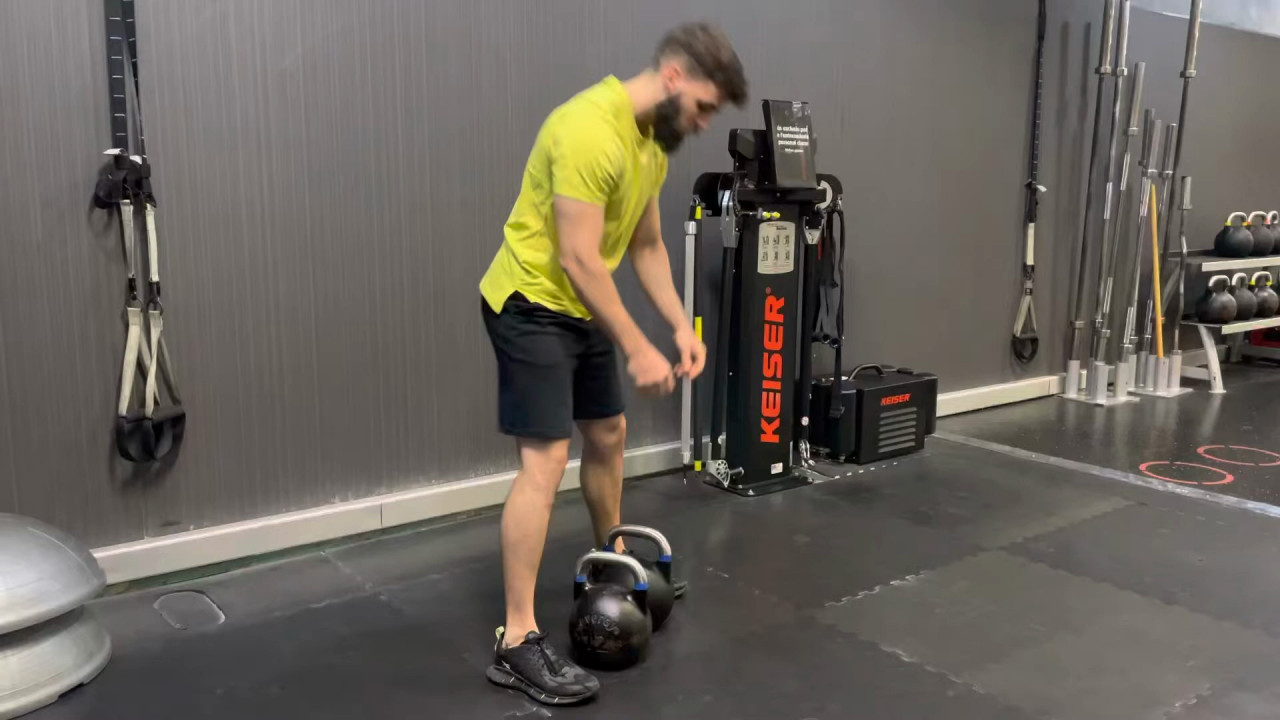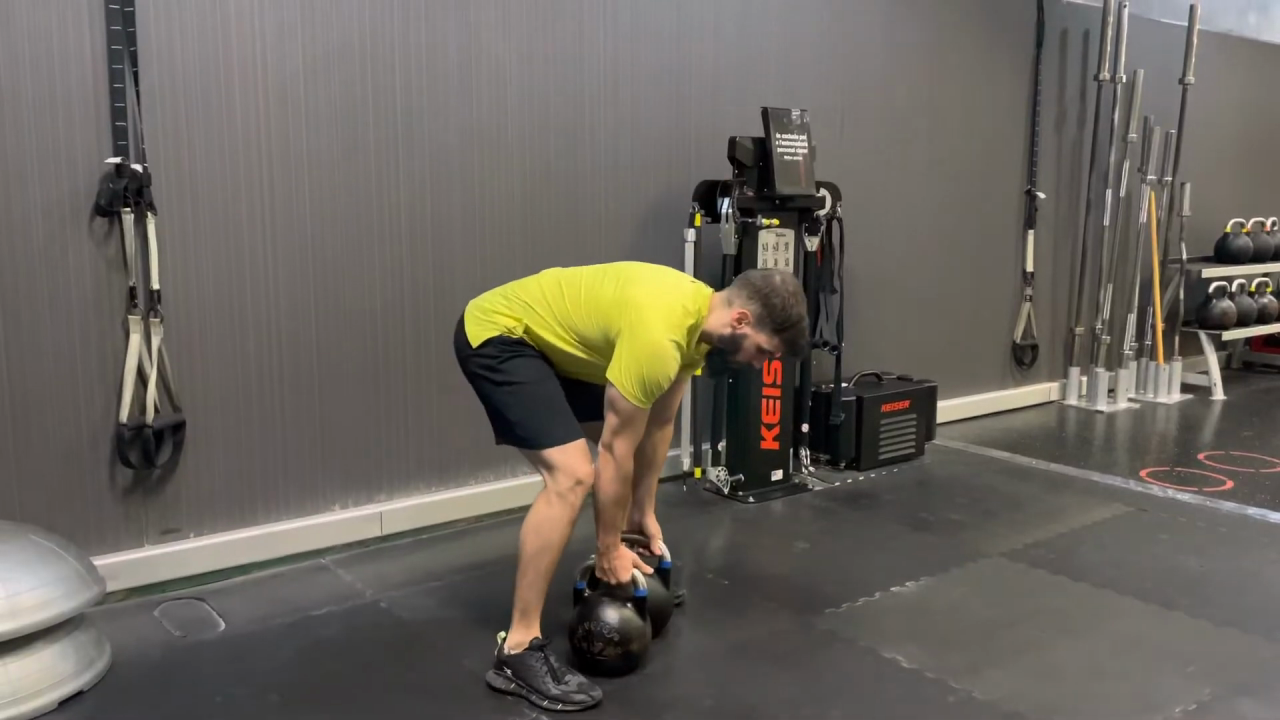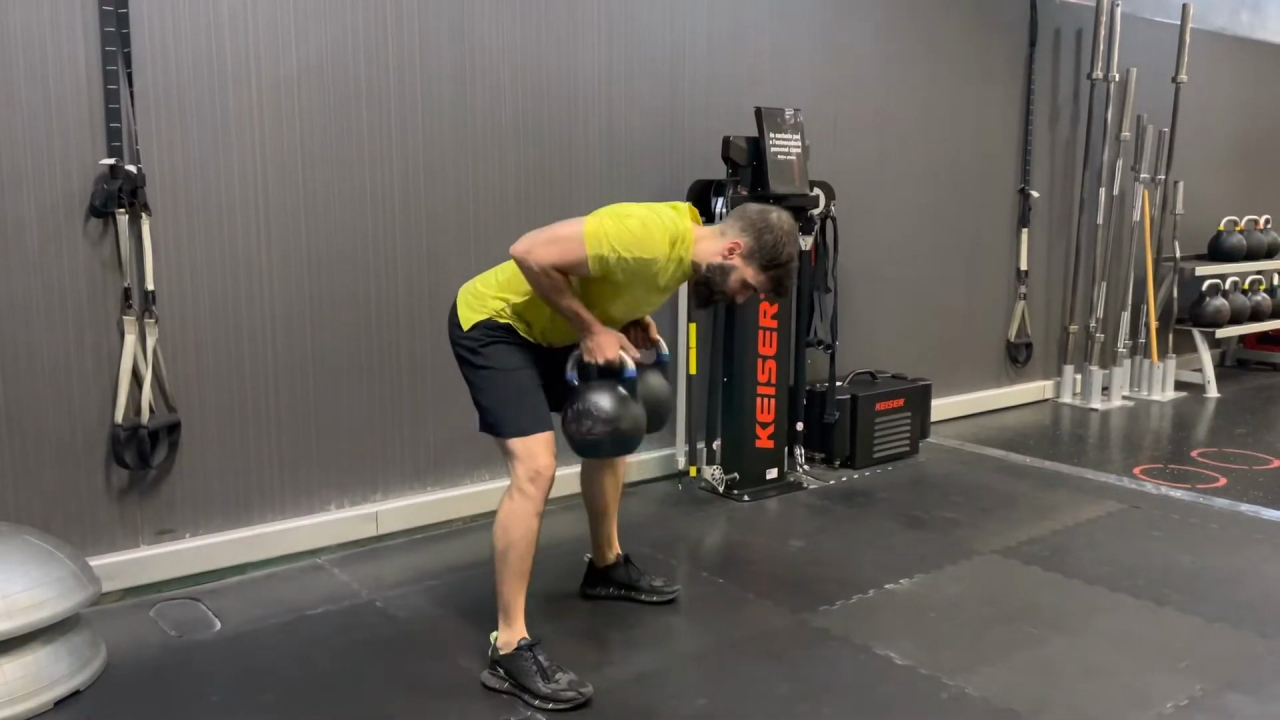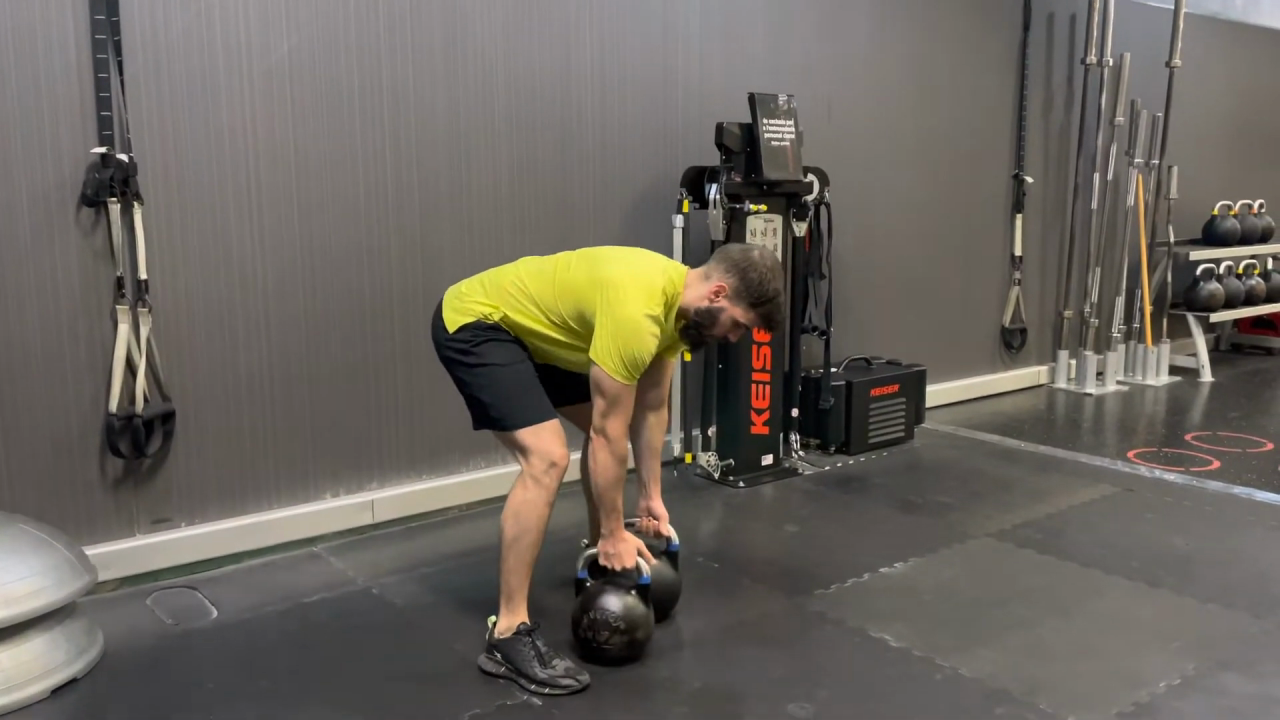
dt=1s
person 1, frame 1
left shoulder: (652, 137)
right shoulder: (590, 131)
left elbow: (648, 245)
right elbow: (579, 260)
left wrist: (680, 327)
right wrist: (636, 350)
left hip: (579, 309)
right hip: (532, 306)
left knee: (608, 441)
right knee: (544, 465)
right ankle: (516, 642)
person 1, frame 2
left shoulder: (698, 315)
right shoulder: (659, 336)
left elbow: (657, 424)
right elbow: (615, 451)
left wrist: (644, 510)
right wrist: (609, 549)
left hip: (548, 336)
right hip: (497, 335)
left knee: (626, 434)
right knee: (572, 474)
left ankle: (621, 571)
right ankle: (518, 651)
person 1, frame 3
left shoulder: (688, 240)
right shoulder: (646, 237)
right elbow: (530, 252)
left wrist: (637, 321)
right wrist: (595, 332)
left hip: (546, 323)
right hip: (493, 320)
right knee: (536, 469)
left ankle: (606, 565)
right ankle: (510, 650)
person 1, frame 4
left shoulder: (677, 301)
right shoulder: (636, 313)
left elbow: (651, 408)
right elbow: (609, 435)
left wrist: (652, 496)
right wrist: (614, 534)
left hip: (528, 323)
right hip: (474, 323)
left knee: (606, 421)
right knee: (547, 458)
left ankle: (600, 558)
right ankle: (508, 635)
